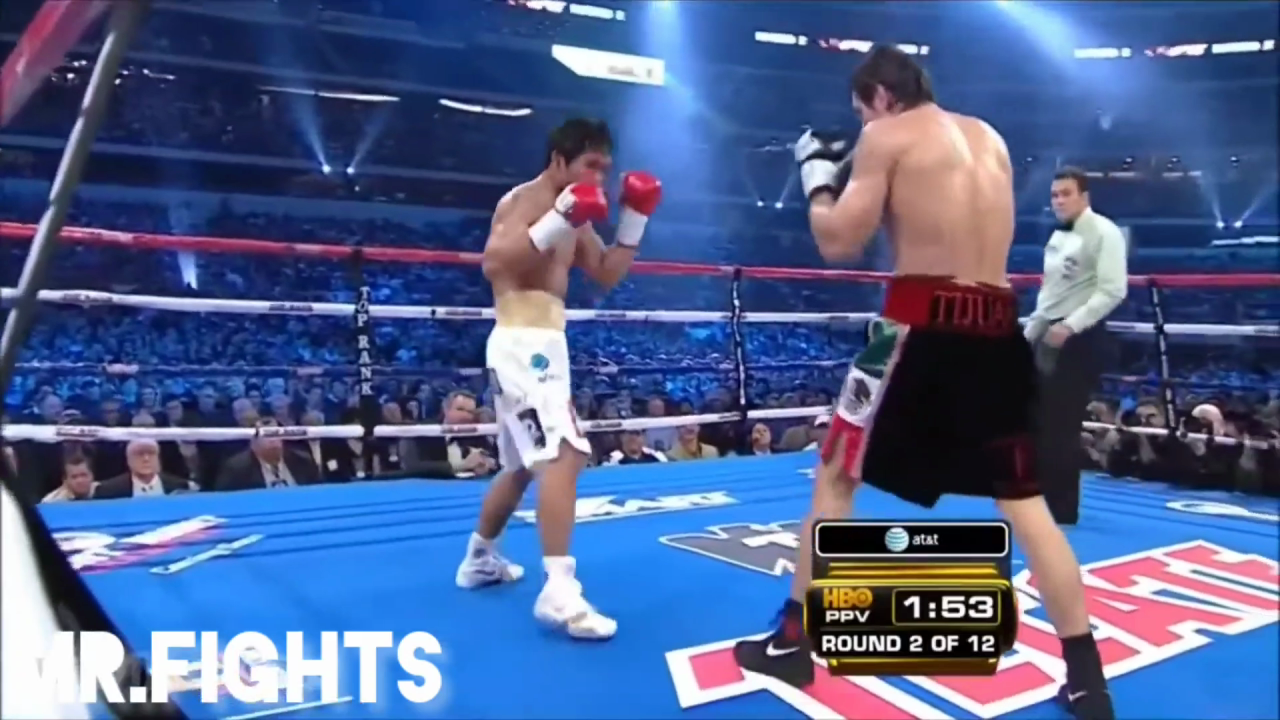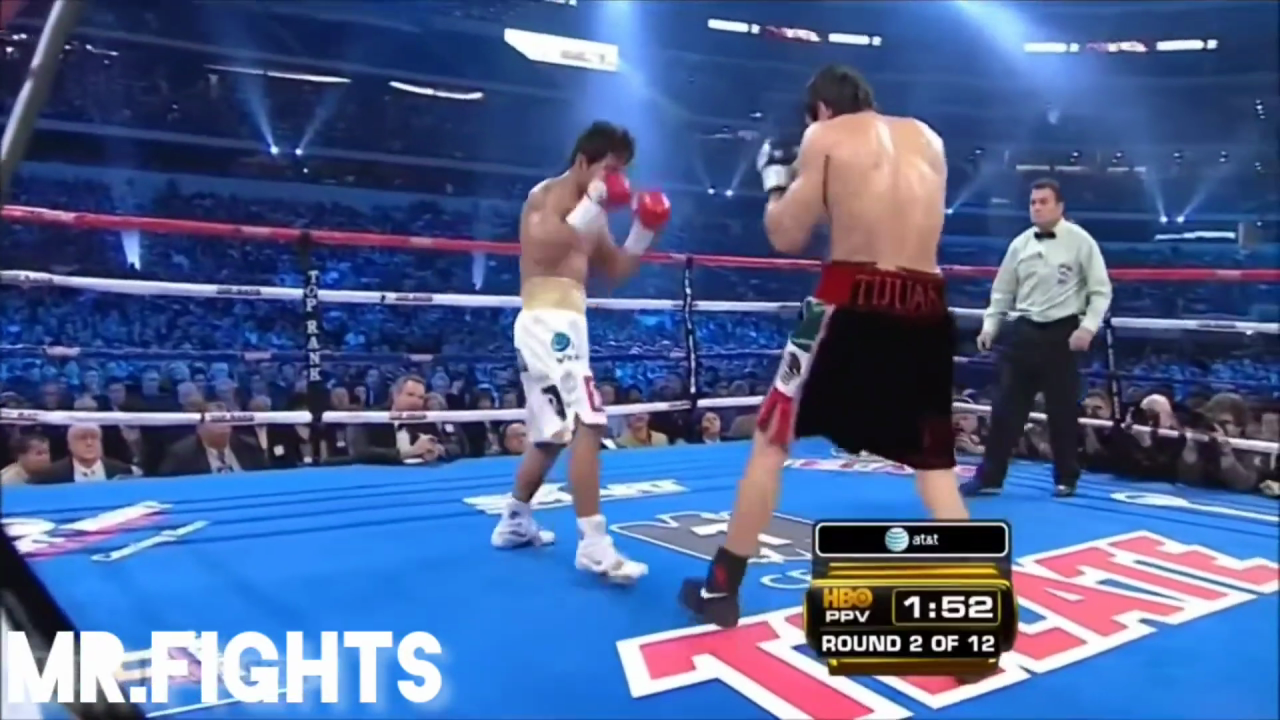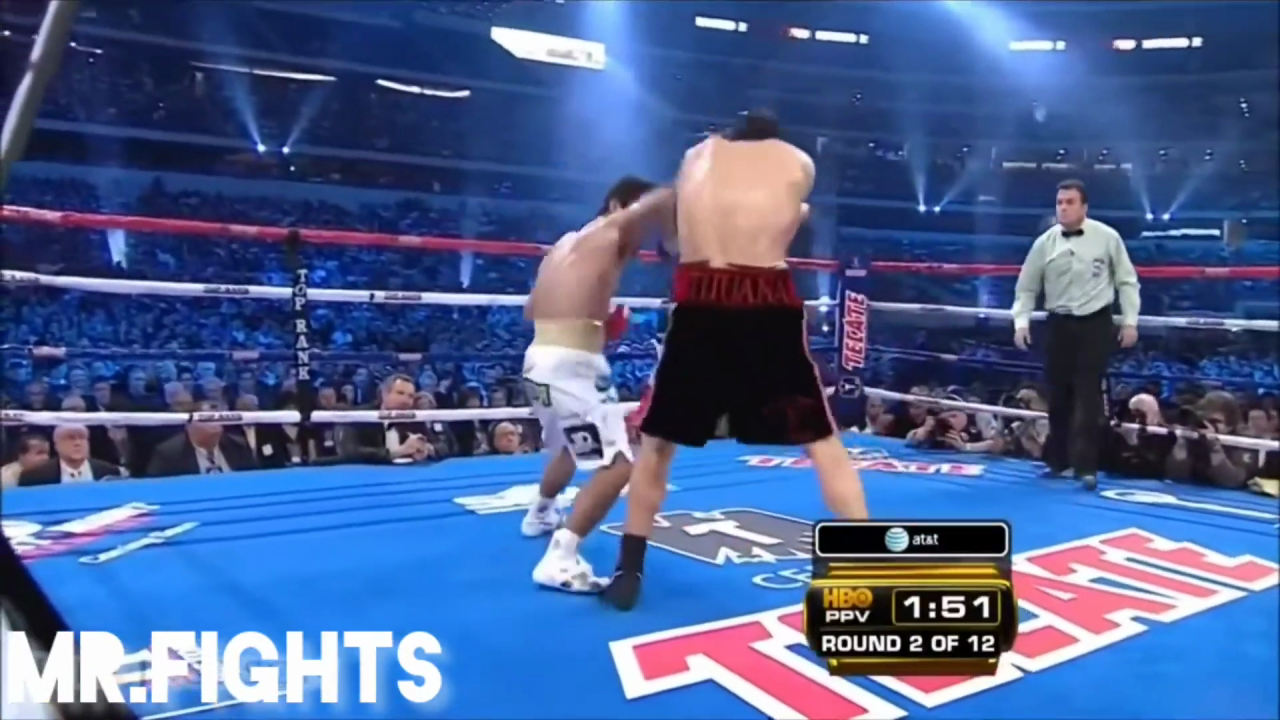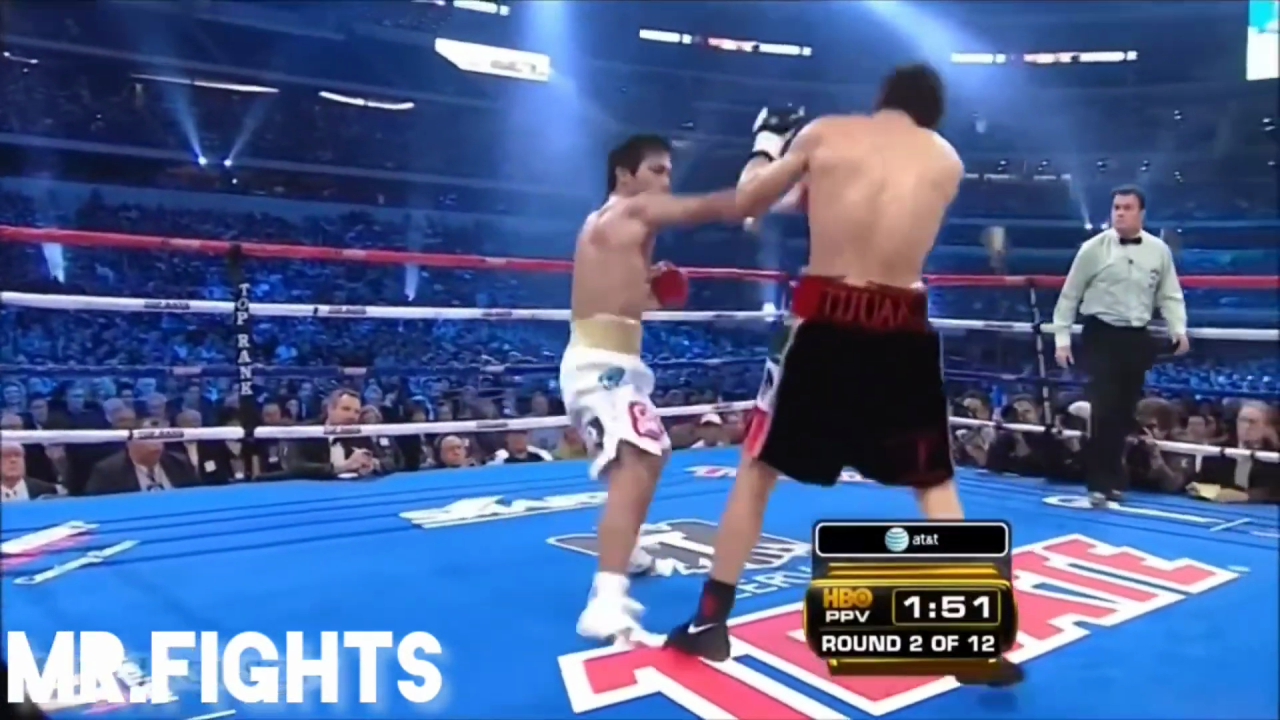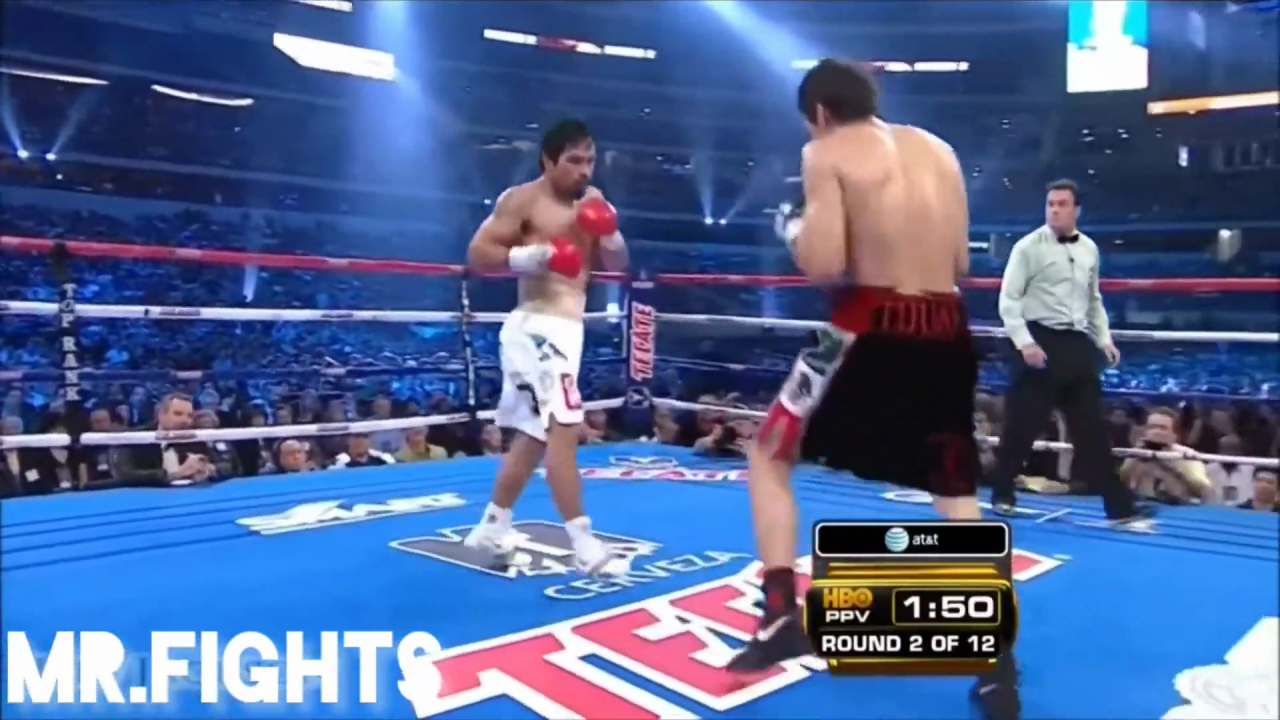
dt=0.7s
person 1, frame 1
left shoulder: (889, 135)
right shoulder: (987, 136)
left elbow: (839, 243)
left wrist: (818, 173)
left hip: (922, 322)
right hip: (996, 326)
left knee: (835, 476)
right knee: (1024, 503)
left ankle: (791, 643)
person 1, frame 2
left shoulder: (824, 137)
right shoulder: (927, 138)
left elbow: (786, 238)
left wrist: (777, 176)
left hip: (851, 304)
right hip: (924, 308)
left knee: (771, 440)
right knee: (935, 467)
left ankle: (721, 588)
person 1, frame 3
left shoulder: (697, 155)
right shoulder: (797, 161)
left hip: (700, 305)
right hip: (770, 305)
left knee: (656, 441)
right knee: (825, 445)
left ankle: (627, 572)
person 1, frame 4
left shoulder: (826, 133)
right shoulder: (947, 160)
left elbow: (747, 202)
left wrist: (767, 141)
left hip: (825, 322)
right hip: (903, 328)
left knee: (757, 469)
right knee: (935, 489)
left ankle: (712, 620)
person 1, frame 5
left shoulder: (829, 154)
right shoulder: (939, 150)
left elbow: (823, 263)
right elbow: (960, 262)
left wrist: (798, 230)
left hip: (872, 330)
right hip: (944, 331)
left knee: (769, 456)
right knee: (957, 500)
left ankle: (783, 614)
person 2, frame 1
left shoulder: (572, 214)
right shoulder: (524, 200)
left elbow: (608, 274)
right elbow: (495, 263)
left wrist: (635, 217)
right wrist: (558, 221)
left hip: (540, 343)
right hip: (523, 342)
left knee: (522, 465)
right knee: (564, 453)
left ankle: (479, 560)
right ankle: (560, 590)
person 2, frame 2
left shoulder: (592, 210)
right shoulder: (548, 194)
left elbow: (616, 271)
right elbow: (545, 248)
left wrist: (645, 228)
right wrist: (595, 203)
left hip: (563, 324)
right hip: (547, 324)
left knee: (552, 434)
right knee: (585, 428)
left ankle: (514, 523)
right ankle: (594, 545)
person 2, frame 3
left shoulder: (569, 244)
right shoulder: (614, 229)
left elbow: (533, 311)
right elbow: (663, 202)
left hip: (541, 360)
right hip: (573, 363)
left knee: (570, 448)
right knee: (619, 463)
left ankle: (541, 514)
right ankle: (561, 557)
person 2, frame 4
left shoulder: (611, 222)
right shoulder: (634, 209)
right elbow: (710, 207)
left wrist: (655, 287)
left hip: (621, 363)
right hip: (599, 364)
left knee: (649, 458)
right knee: (636, 465)
left ankle: (625, 551)
right ankle: (605, 606)
person 2, frame 5
left shoulder: (590, 200)
right shoulder: (521, 200)
left elbow: (616, 264)
right elbow: (479, 253)
left wrist: (608, 234)
right wrist: (531, 256)
left hip: (565, 330)
right hip: (537, 329)
left knee: (533, 437)
right knee: (563, 430)
left ankle: (493, 526)
right ankle: (585, 545)
person 3, frame 1
left shoulder: (1103, 233)
right shoulder: (1057, 237)
left elbow: (1112, 290)
left wrist: (1071, 325)
right wrist: (1029, 333)
left hip: (1078, 338)
right hip: (1052, 336)
left knee: (1061, 421)
right knee: (1035, 416)
left ankle: (1061, 507)
right ankle: (1047, 492)
person 3, frame 2
left shoulder: (1081, 242)
right shoulder: (1020, 245)
left elbow: (1101, 290)
right elbow: (1003, 291)
left wrist: (1088, 327)
right wrist: (989, 326)
left hip: (1060, 333)
right hip: (1025, 330)
left knee: (1062, 409)
right knee: (1007, 403)
left ankle: (1066, 477)
right ankle: (990, 476)
person 3, frame 3
left shoulder: (1107, 237)
right shoulder: (1044, 243)
left elbow: (1126, 281)
right elbow: (1026, 288)
left wrist: (1130, 321)
right wrist: (1022, 323)
left hip: (1096, 324)
right hip: (1060, 325)
left knee: (1089, 395)
right knee: (1059, 397)
left ankle: (1085, 465)
right ankle: (1058, 459)
person 3, frame 4
left shoulder: (1159, 250)
right shoulder: (1094, 248)
left elbow: (1169, 296)
right elbow: (1069, 296)
left wrist: (1179, 329)
right wrist: (1062, 339)
left hip: (1137, 338)
right hip: (1101, 335)
left knee: (1122, 412)
right knee: (1105, 408)
left ankle: (1105, 479)
right ankle: (1098, 483)
person 3, frame 5
left shoulder: (1089, 249)
right shoulder: (1029, 247)
right elbow: (1009, 299)
left wrist: (1104, 339)
right wrist: (1024, 342)
left hip: (1077, 342)
right hip: (1041, 342)
left knee: (1092, 425)
right knee: (1023, 423)
left ankle: (1118, 505)
right ankle: (1002, 494)
